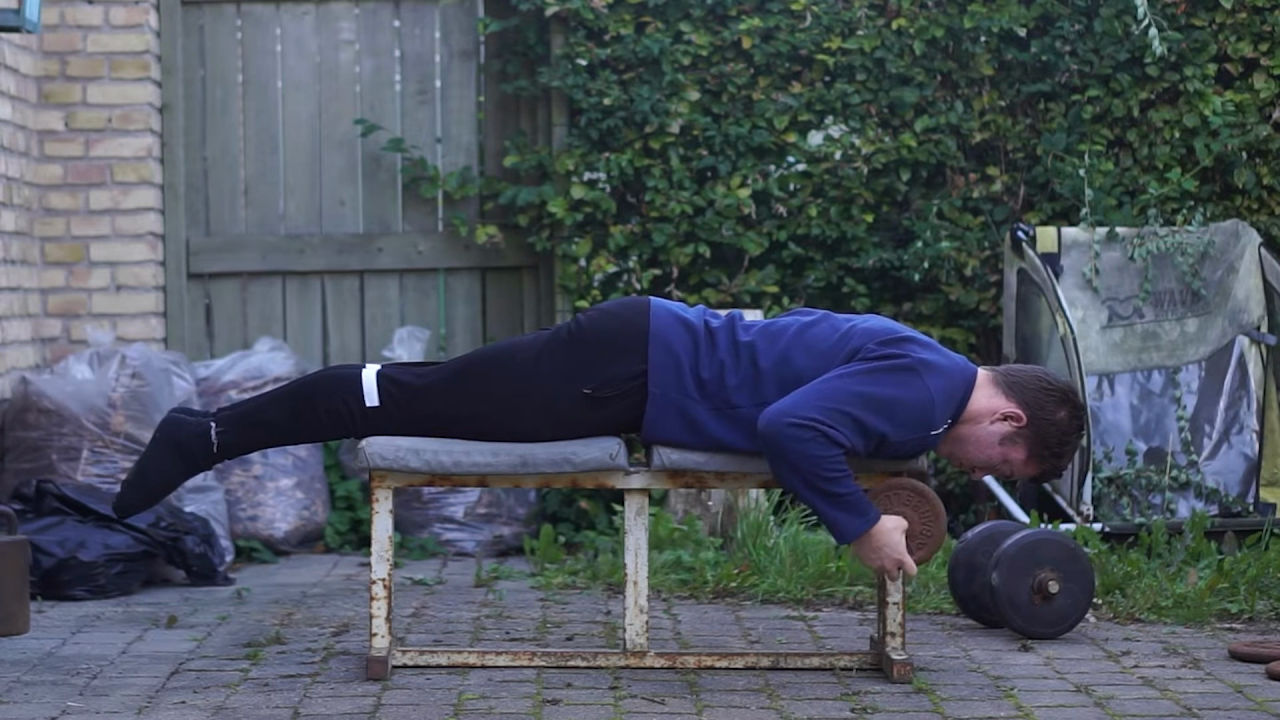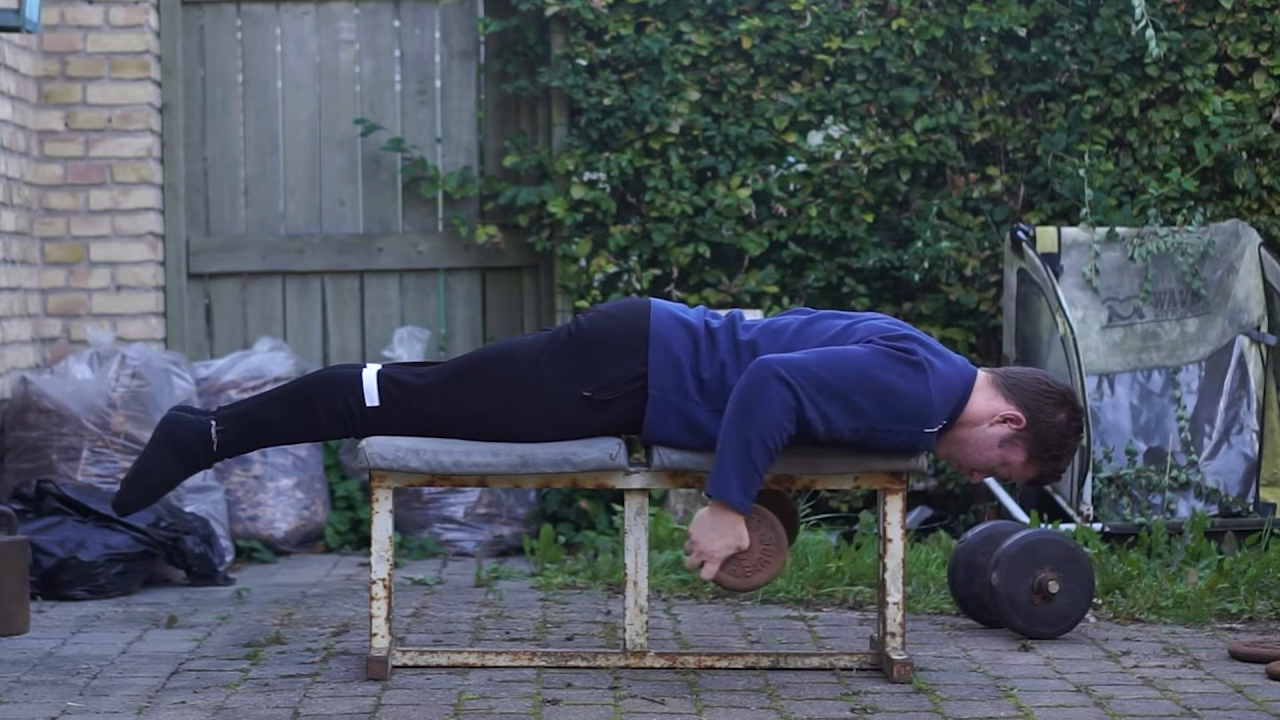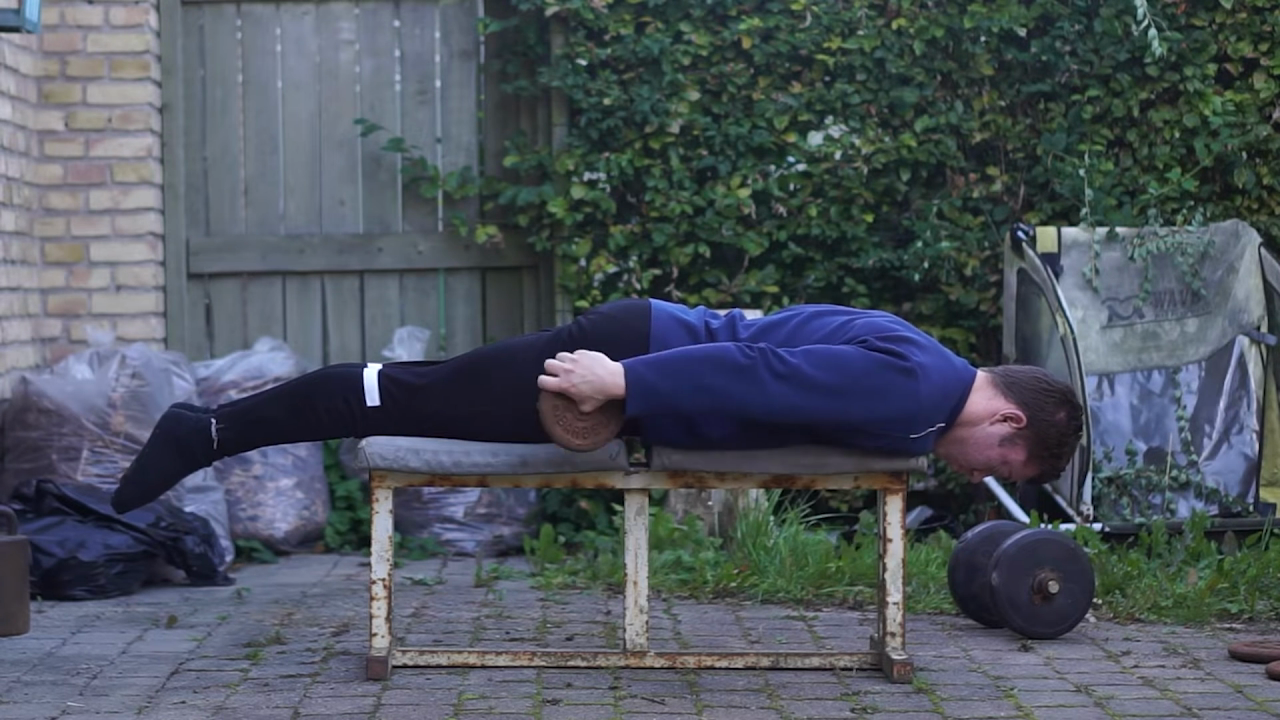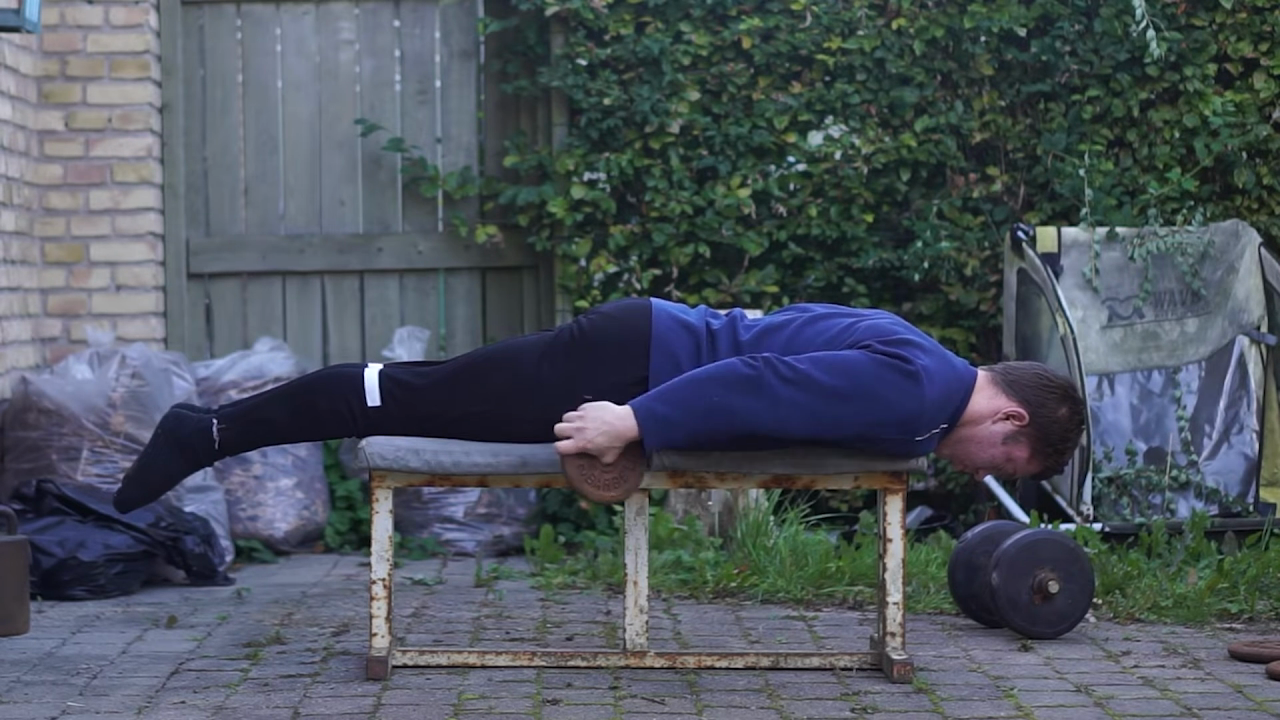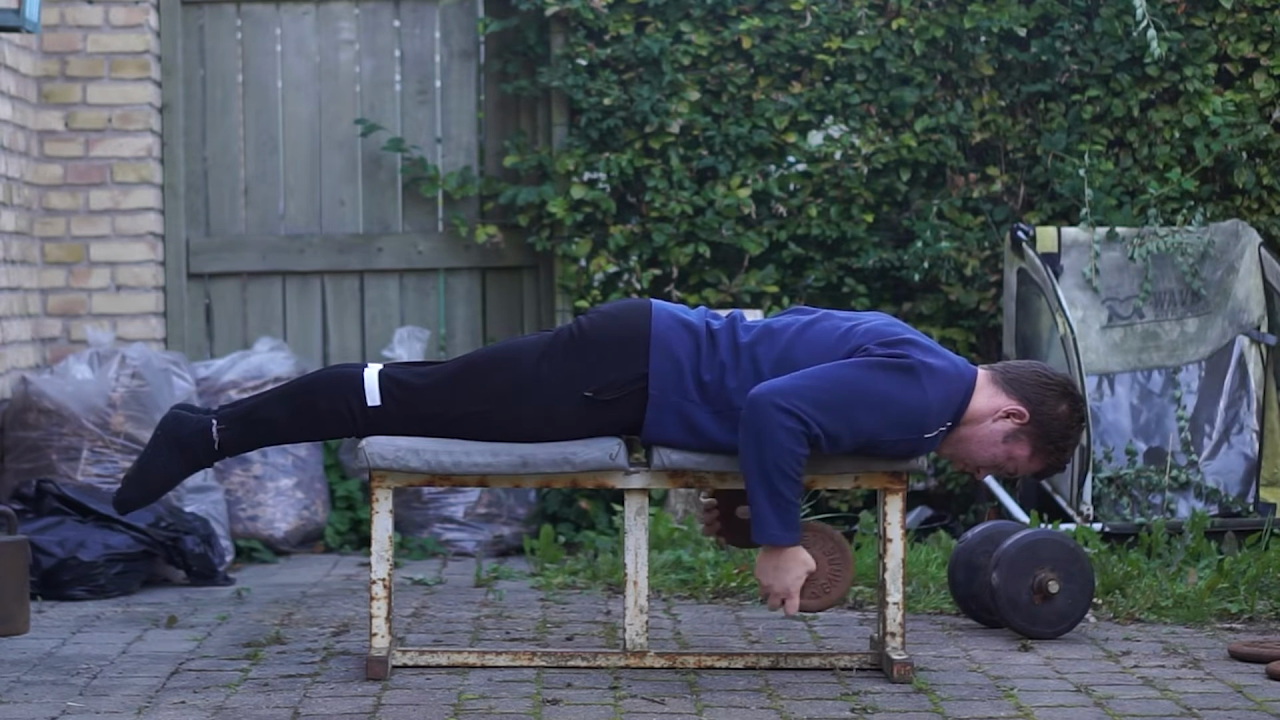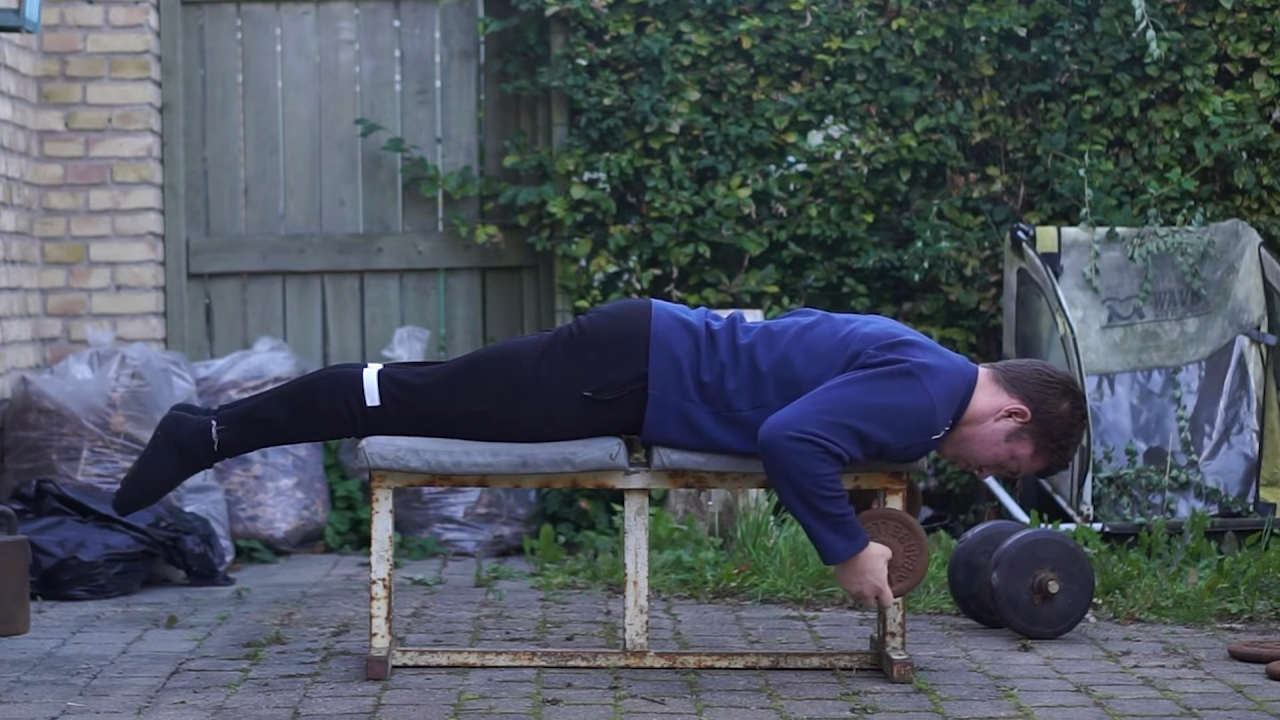
dt=0.4s
person 1, frame 1
left shoulder: (919, 365)
right shoulder: (924, 390)
right elbow: (791, 428)
right wrist: (863, 527)
left hip: (648, 349)
right hip: (631, 372)
left knee: (424, 396)
right knee: (415, 400)
left ankle: (213, 429)
right ankle: (209, 436)
person 1, frame 2
left shoulder: (919, 369)
right shoulder: (920, 388)
right elbow: (771, 381)
right wrist: (729, 505)
left hip: (644, 354)
right hip: (632, 373)
left knee: (426, 396)
right knee: (417, 402)
left ankle: (214, 426)
right ankle: (212, 432)
person 1, frame 3
left shoulder: (917, 366)
right shoulder: (911, 389)
right elbow: (751, 372)
right wrist: (622, 383)
left hip: (643, 350)
right hip: (632, 357)
left knee: (422, 392)
right knee: (415, 403)
left ankle: (213, 425)
right ankle: (210, 430)
person 1, frame 4
left shoulder: (918, 363)
right shoulder: (911, 392)
right elbow: (755, 385)
right wrist: (636, 422)
left hip: (644, 355)
right hip: (636, 365)
left knee: (424, 392)
right knee: (416, 402)
left ankle: (217, 423)
right ankle: (212, 429)
person 1, frame 5
left shoulder: (919, 366)
right shoulder: (918, 394)
right elbow: (772, 409)
right wrist: (775, 540)
left hip: (650, 346)
right hip: (634, 374)
left knee: (423, 396)
right knee: (416, 402)
left ankle: (215, 428)
right ankle: (211, 430)
person 1, frame 6
left shoulder: (920, 366)
right shoulder: (924, 396)
right elbow: (790, 441)
right wrist: (847, 551)
left hip: (648, 347)
right hip: (633, 376)
left knee: (423, 394)
right knee: (416, 403)
left ankle: (213, 430)
right ankle: (211, 432)
